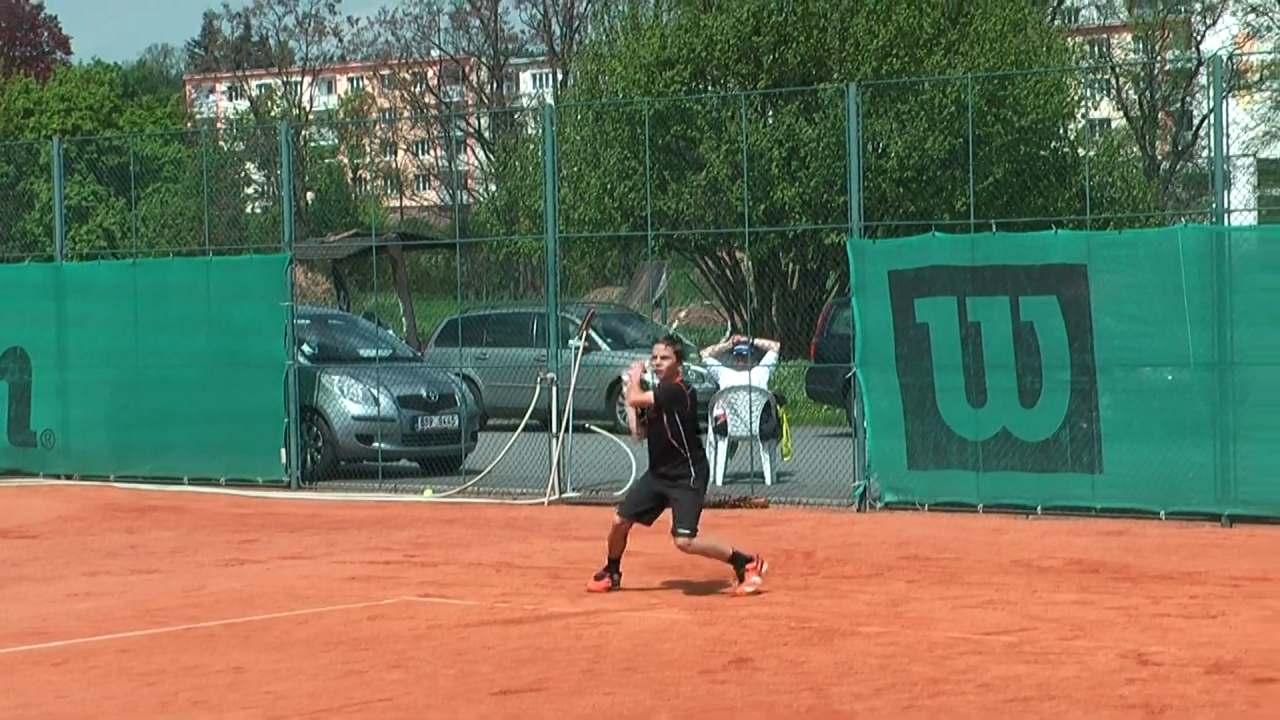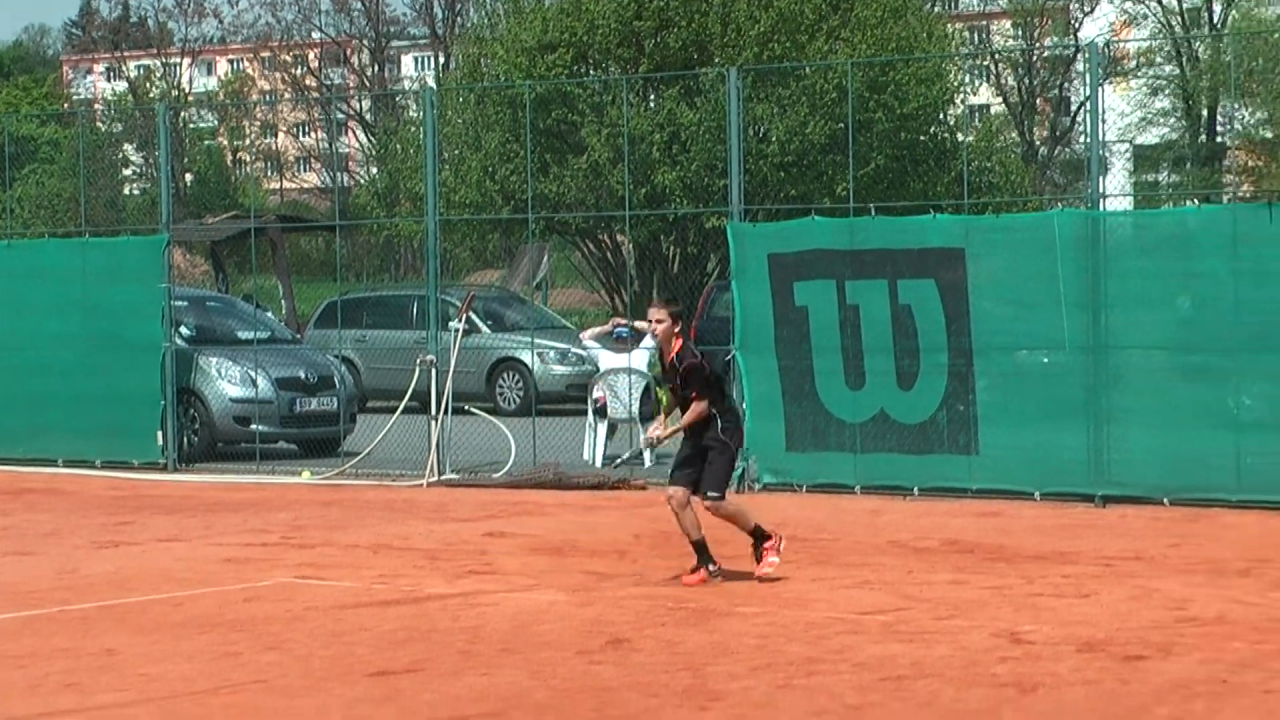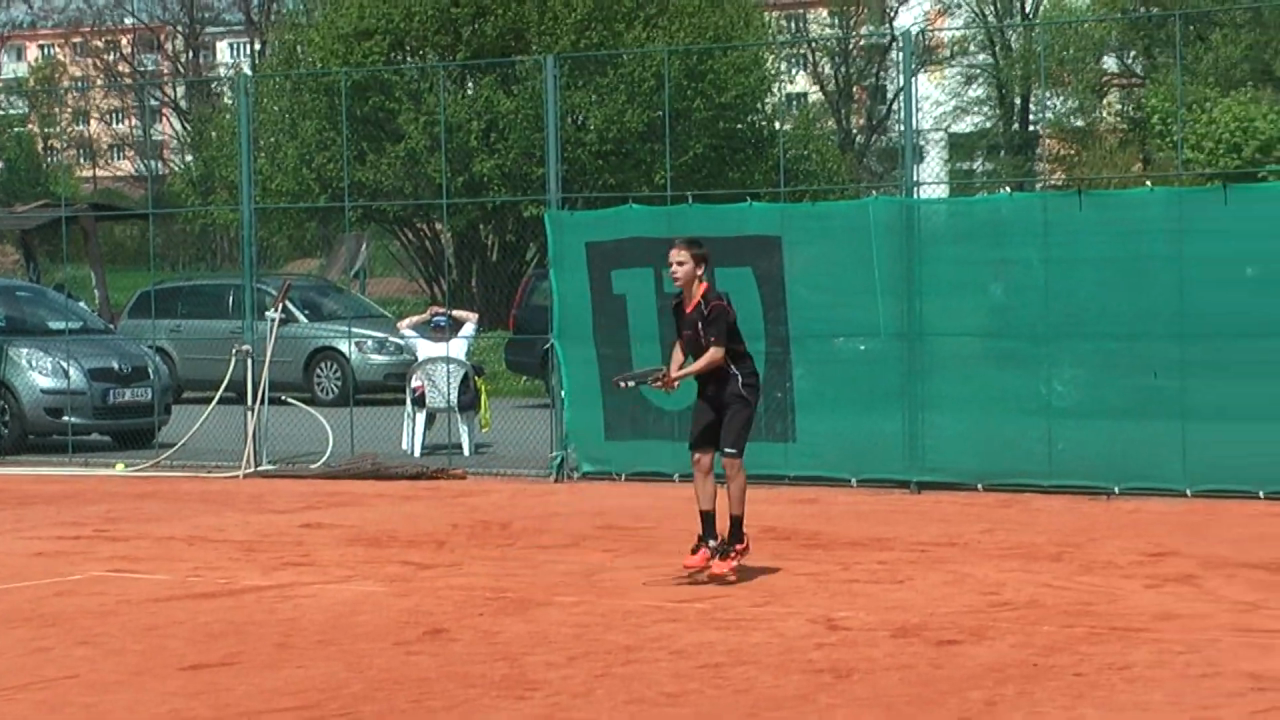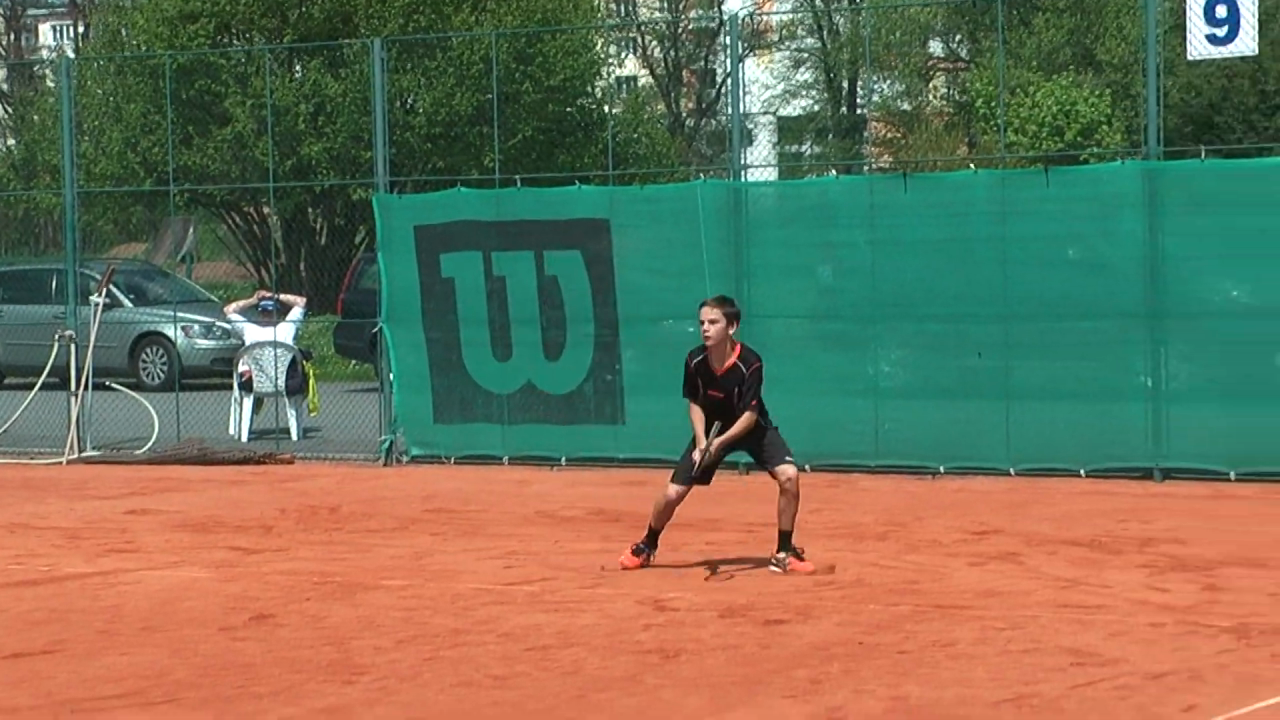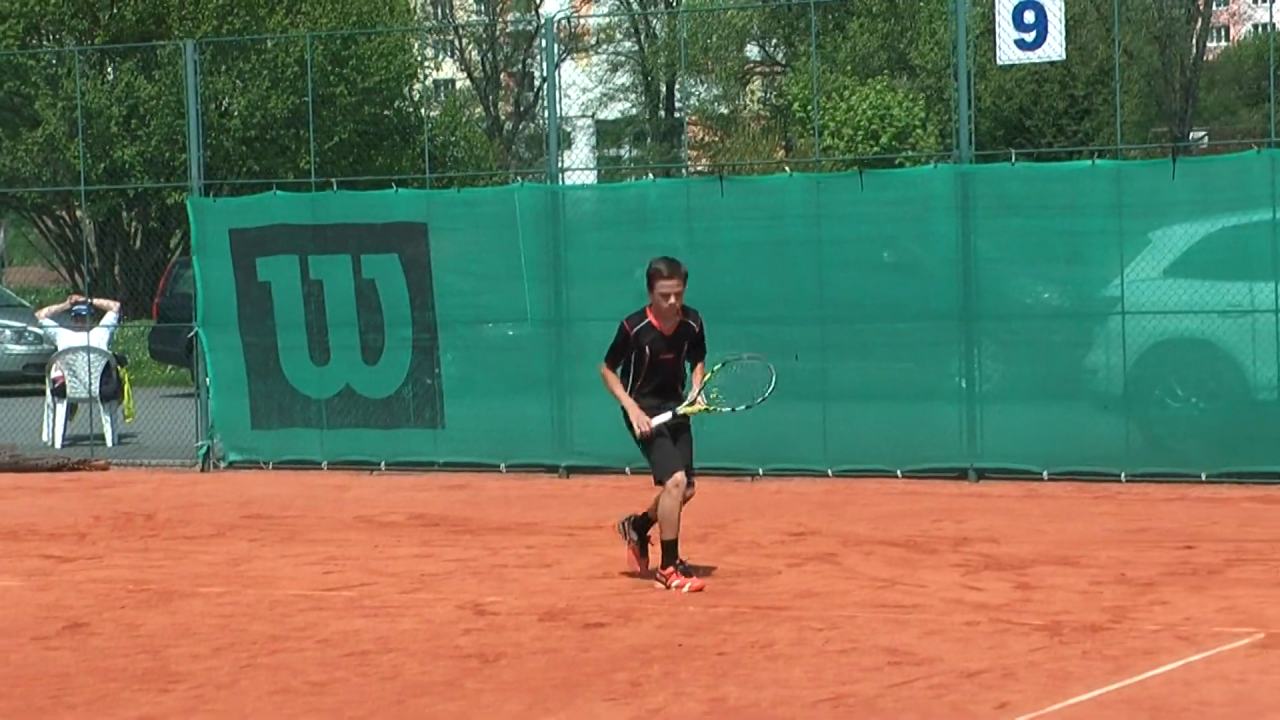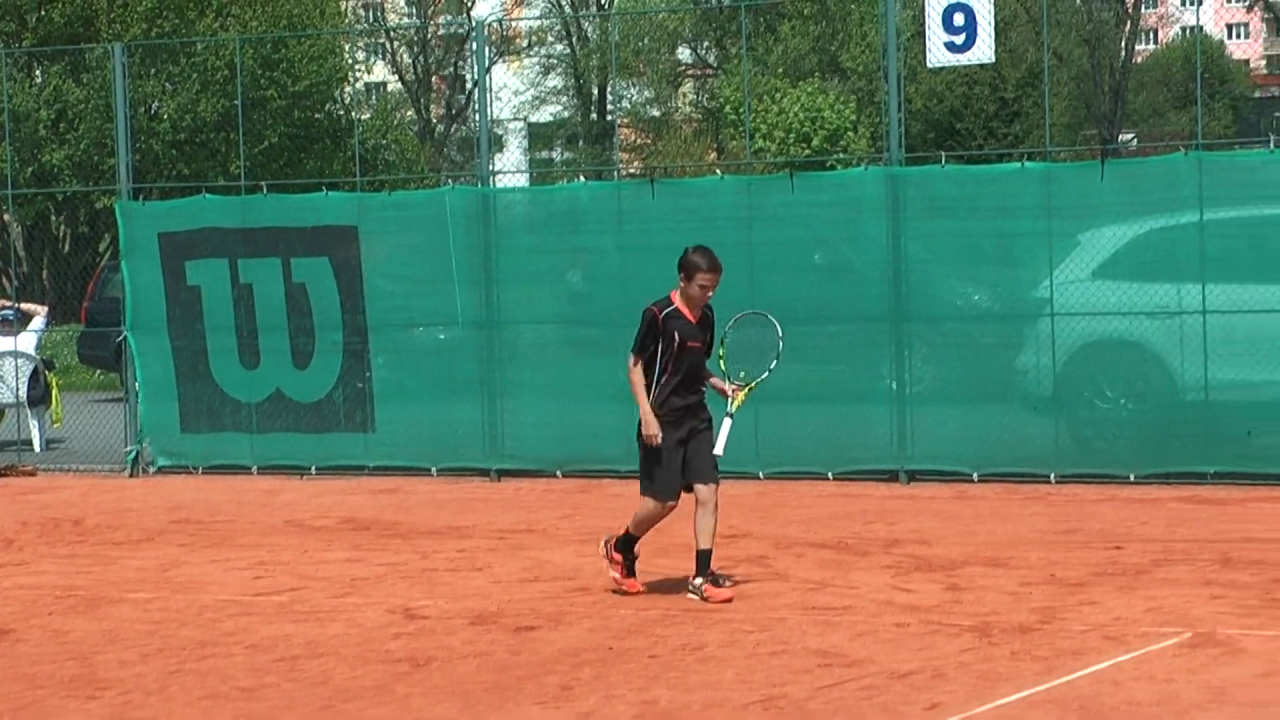
dt=0.5s
person 1, frame 1
left shoulder: (680, 391)
right shoulder: (656, 394)
left elbow: (633, 398)
right elbow: (640, 432)
left wrist: (635, 374)
left hip: (688, 476)
right hip: (658, 473)
left knee: (685, 541)
right knee: (619, 522)
left ankle: (747, 563)
right ankle: (612, 572)
person 1, frame 2
left shoulder: (689, 360)
right shoulder: (665, 356)
left elbow: (701, 405)
left wrist: (667, 430)
right wrist: (662, 420)
left hip: (720, 430)
right hip: (694, 434)
left knee: (713, 502)
right knee: (677, 498)
left ankle: (766, 540)
right ankle: (707, 563)
person 1, frame 3
left shoulder: (715, 304)
right shoulder: (678, 305)
left elbow: (716, 352)
left wrist: (678, 374)
right wrist: (672, 370)
left hip: (737, 386)
right hip: (709, 388)
left knee: (731, 461)
right knee: (700, 461)
left ankle: (736, 540)
right ankle: (709, 540)
person 1, frame 4
left shoulder: (751, 364)
right shoulder: (695, 360)
left elbow: (751, 415)
right elbow: (694, 404)
left wrist: (721, 442)
right wrist: (702, 442)
left hip: (750, 428)
right hip: (711, 430)
left knee: (788, 474)
right knee: (674, 492)
left ankle: (785, 551)
right ankle: (648, 545)
person 1, frame 5
left shoulder: (692, 322)
right shoulder: (633, 327)
right elbow: (607, 370)
left wrist: (696, 392)
right wrist: (631, 408)
left hip: (675, 410)
right hip: (645, 413)
left knee: (685, 490)
right knee: (675, 481)
left ankle: (636, 528)
right ankle: (670, 566)
person 1, frame 6
left shoulder: (706, 315)
right shoulder: (658, 315)
right elbow: (636, 365)
left wrist: (721, 385)
right wrist: (646, 414)
left hip: (696, 418)
right hip: (662, 419)
left knee: (707, 493)
right knee: (663, 499)
left ankle: (702, 577)
right ankle: (619, 549)
